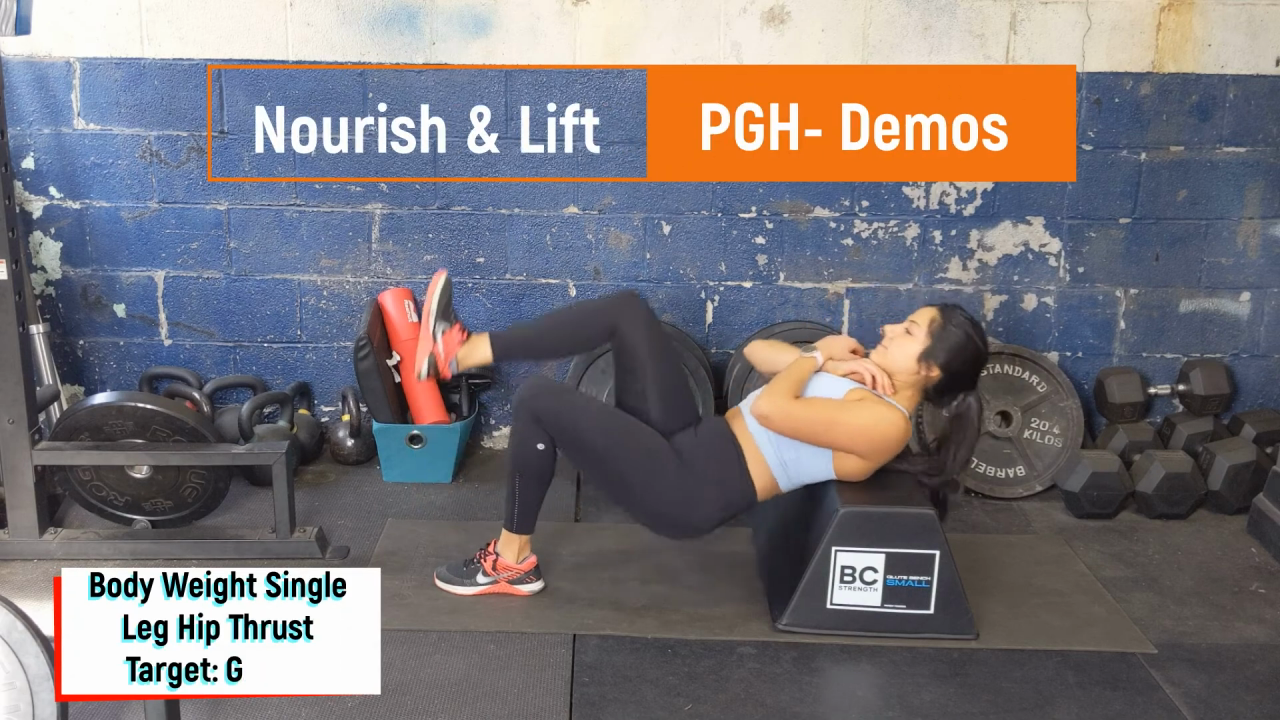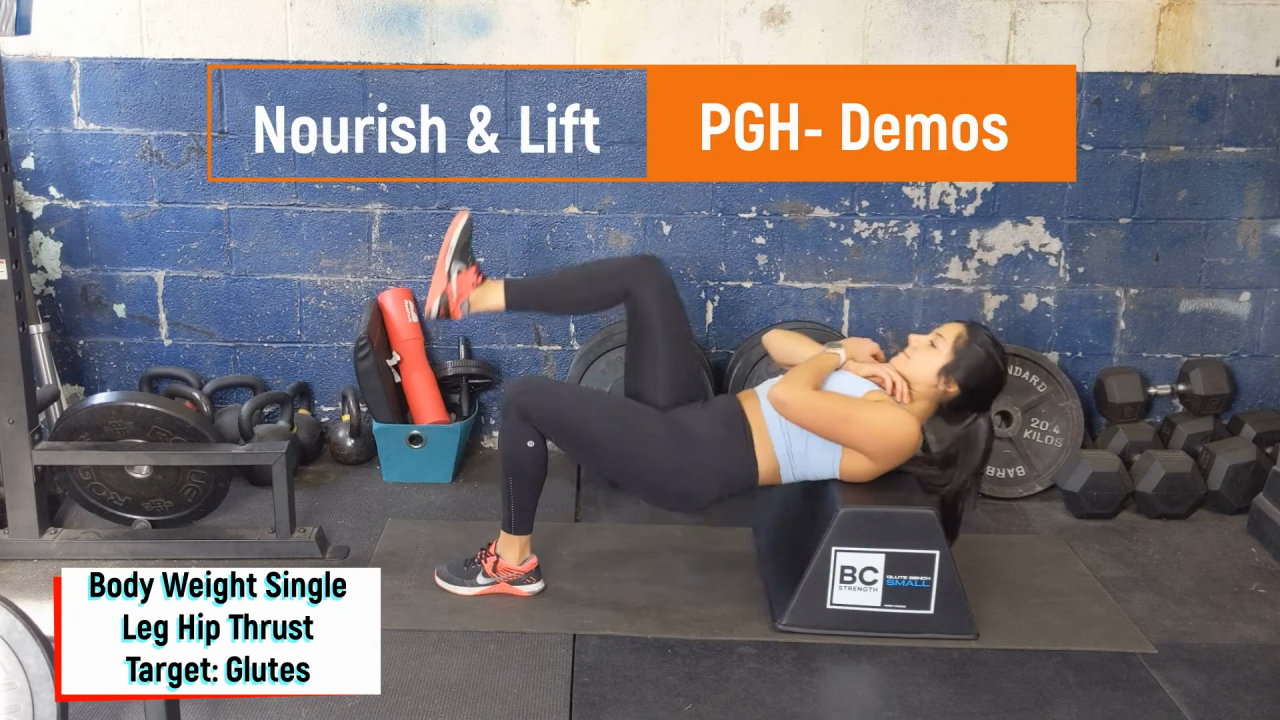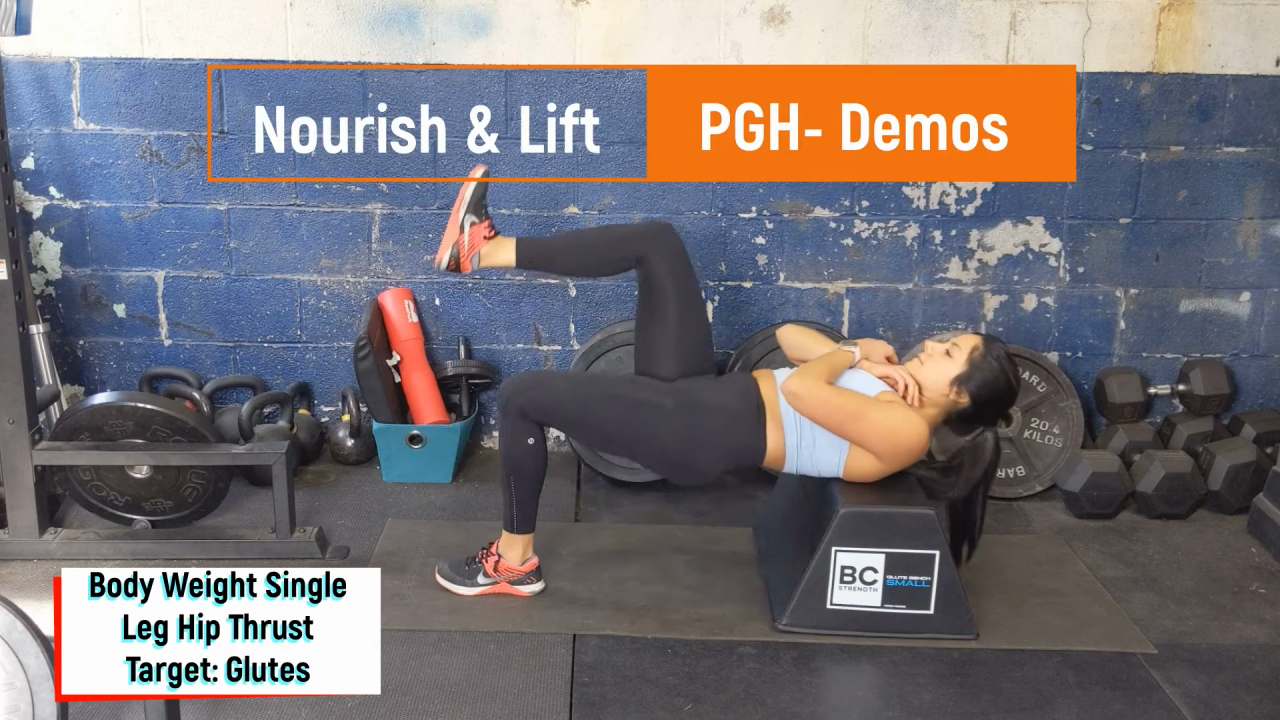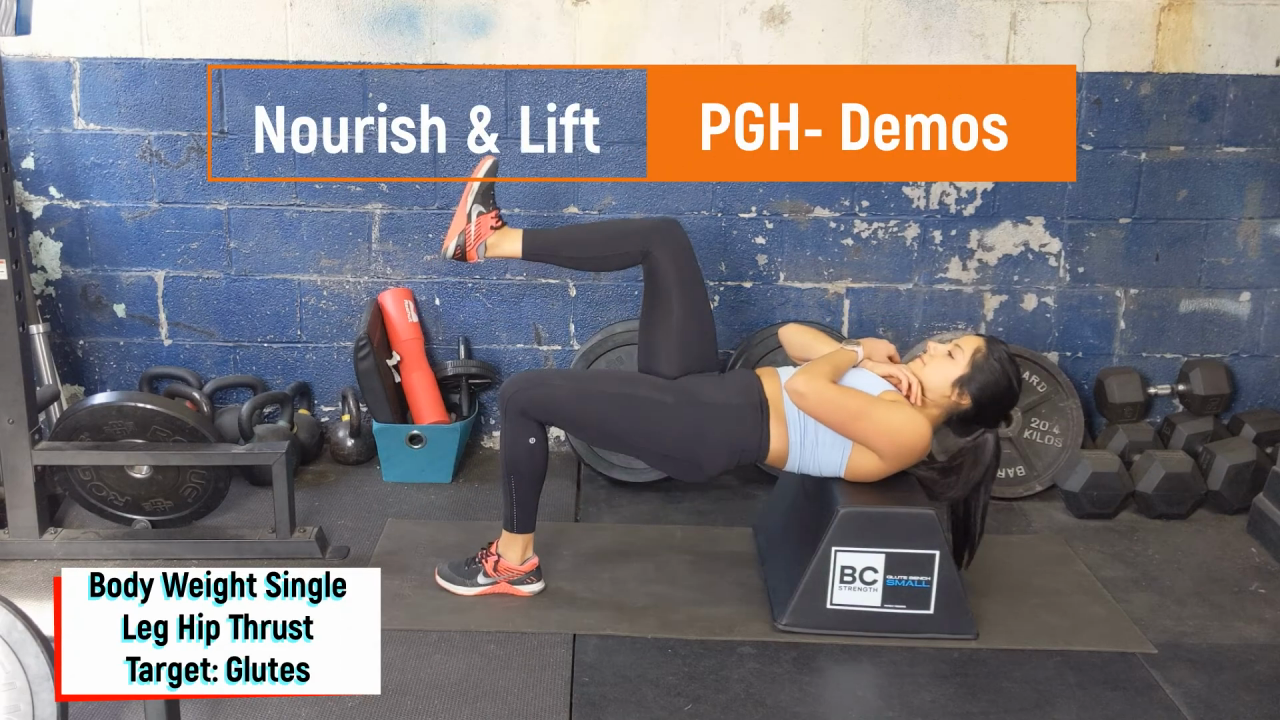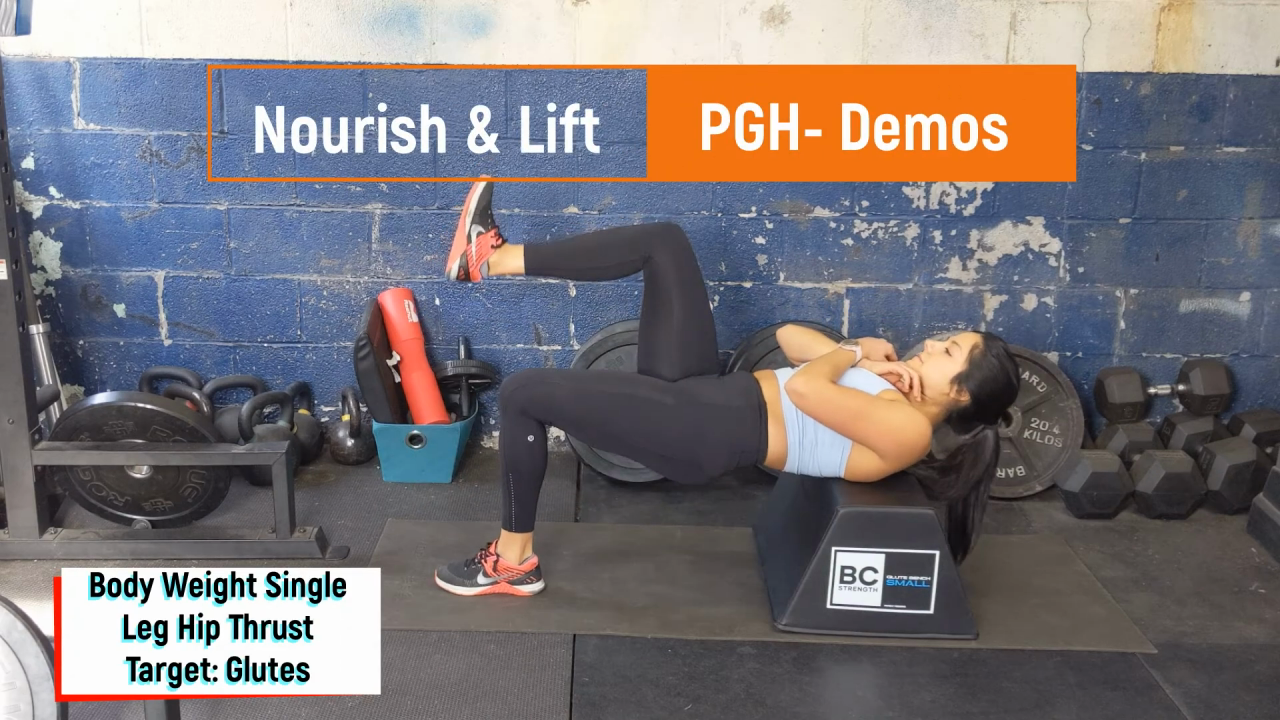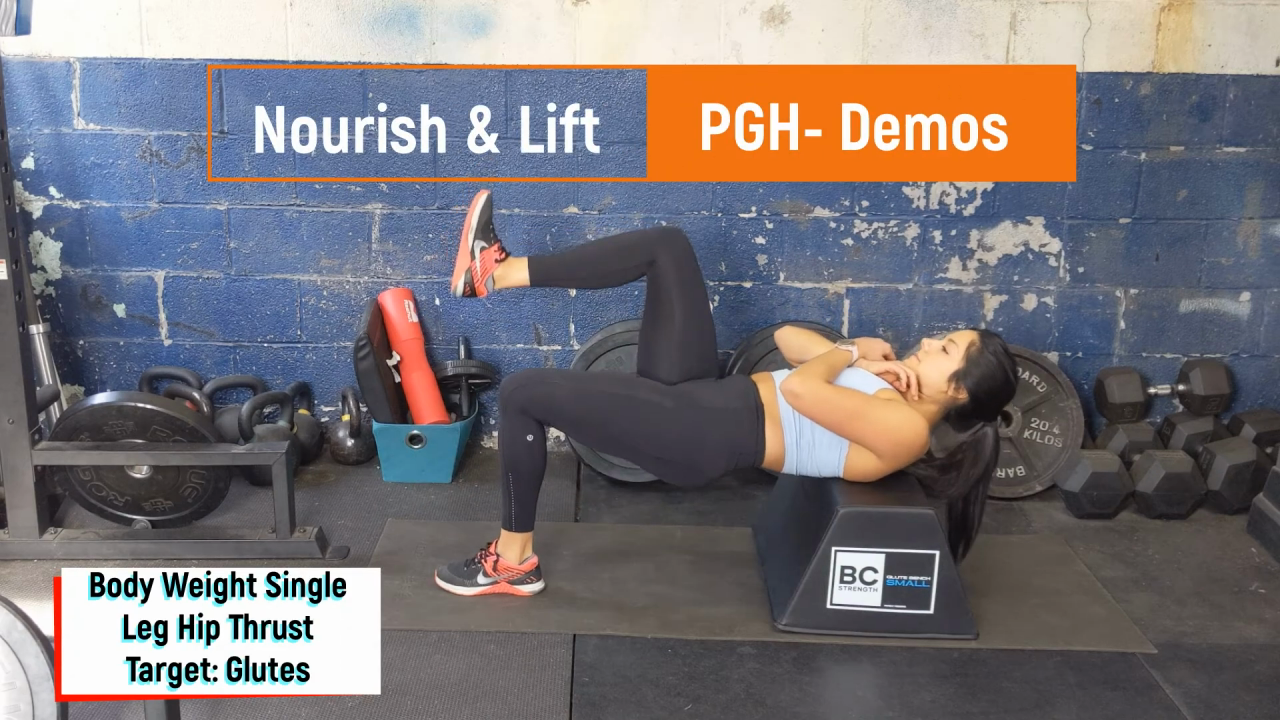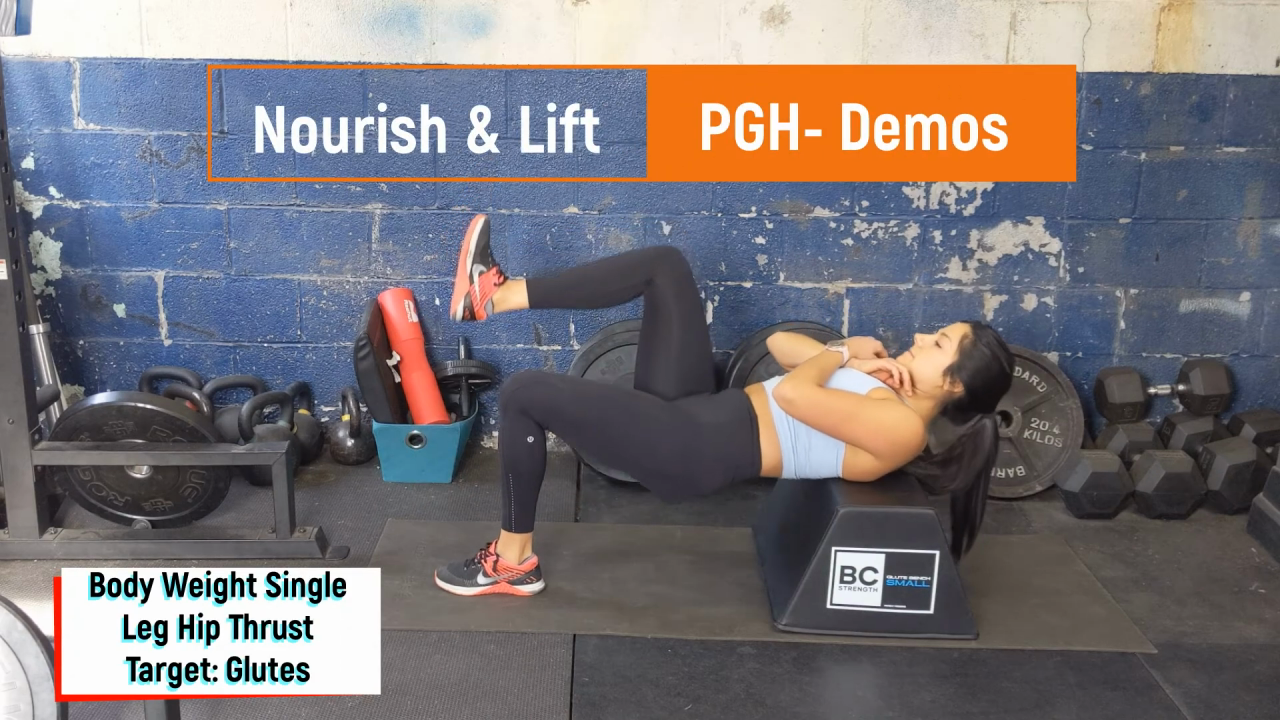
dt=0.3s
person 1, frame 1
left shoulder: (884, 423)
right shoulder: (868, 378)
left elbow: (770, 406)
right elbow: (756, 351)
left wrist: (816, 357)
right wrist: (824, 359)
left hip: (688, 489)
right hip: (690, 443)
left knee: (538, 399)
right knee: (625, 308)
left ankle: (511, 561)
right ankle: (463, 352)
person 1, frame 2
left shoulder: (896, 428)
right shoulder: (884, 387)
left elbow: (789, 397)
right elbow: (775, 342)
left wrist: (837, 358)
right wrist: (842, 353)
left hip: (690, 460)
right hip: (692, 421)
left knee: (524, 397)
right knee: (644, 273)
left ankle: (513, 564)
right ankle: (473, 294)
person 1, frame 3
left shoulder: (906, 430)
right shoulder: (893, 392)
left elbow: (801, 389)
right elbow: (789, 335)
left wrist: (852, 355)
right wrist: (859, 357)
left hip: (699, 433)
right hip: (701, 393)
left knee: (523, 395)
right knee: (657, 240)
left ankle: (513, 562)
right ankle: (485, 250)
person 1, frame 4
left shoulder: (909, 432)
right shoulder: (896, 395)
left elbow: (805, 387)
right elbow: (790, 335)
left wrist: (855, 353)
right wrist: (861, 355)
left hip: (703, 430)
right hip: (702, 391)
left knee: (523, 394)
right knee: (663, 237)
left ankle: (514, 562)
right ankle: (492, 241)
person 1, frame 5
left shoulder: (909, 429)
right shoulder: (896, 394)
left elbow: (805, 388)
right elbow: (789, 336)
left wrist: (853, 352)
right wrist: (858, 351)
left hip: (703, 433)
right hip: (703, 391)
left knee: (524, 392)
right knee: (664, 240)
left ankle: (513, 561)
right ankle: (493, 258)
person 1, frame 6
left shoulder: (905, 429)
right shoulder: (891, 394)
left elbow: (800, 387)
right elbow: (788, 338)
left wrist: (849, 352)
right wrist: (855, 355)
left hip: (699, 435)
right hip: (699, 396)
left knee: (522, 392)
right knee: (667, 245)
left ankle: (513, 561)
right ankle: (497, 272)
person 1, frame 7
left shoulder: (903, 427)
right shoulder: (888, 393)
left elbow: (791, 392)
right elbow: (779, 343)
left wrist: (840, 353)
right wrist: (848, 355)
left hip: (694, 450)
right hip: (696, 410)
left knee: (524, 393)
right knee: (664, 263)
left ankle: (513, 561)
right ankle: (495, 295)
